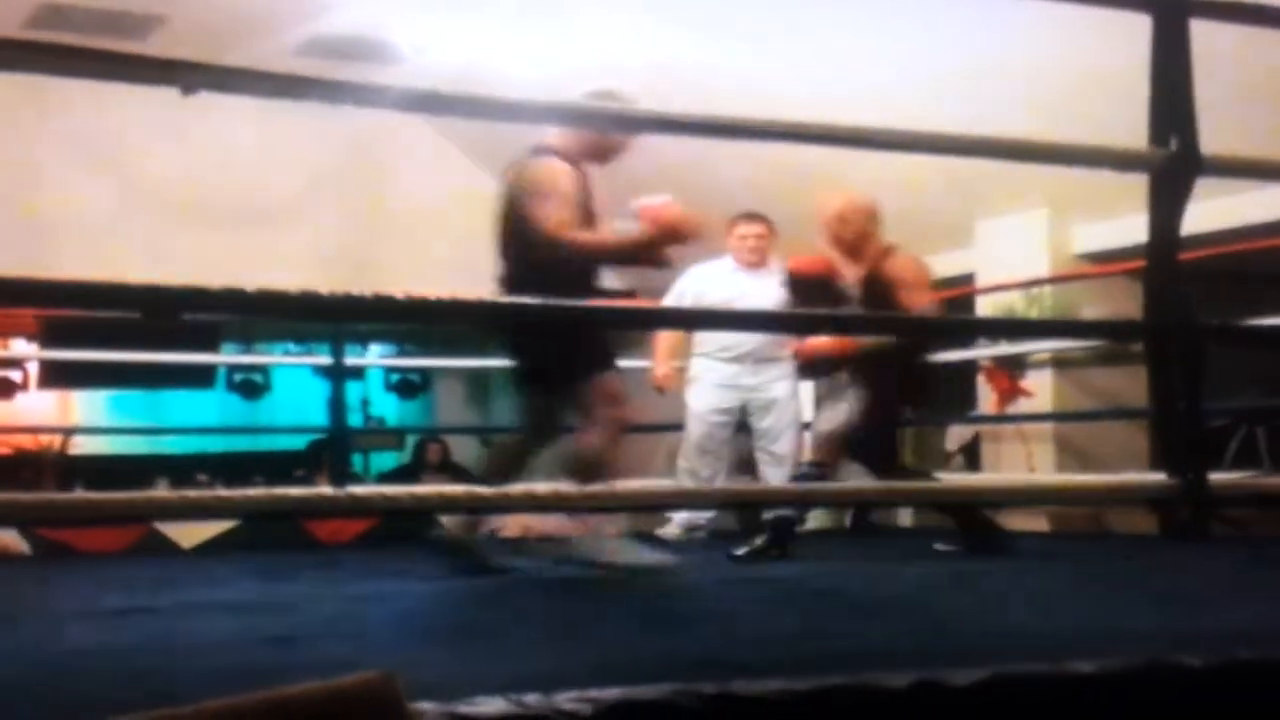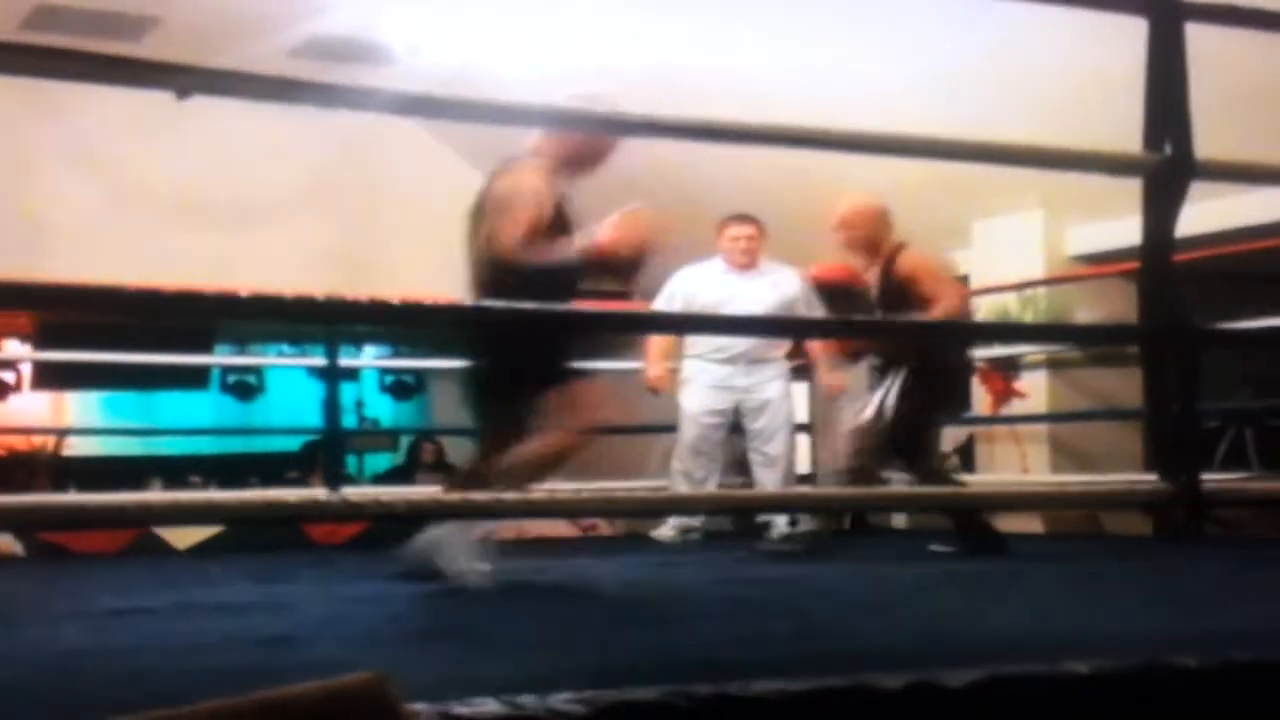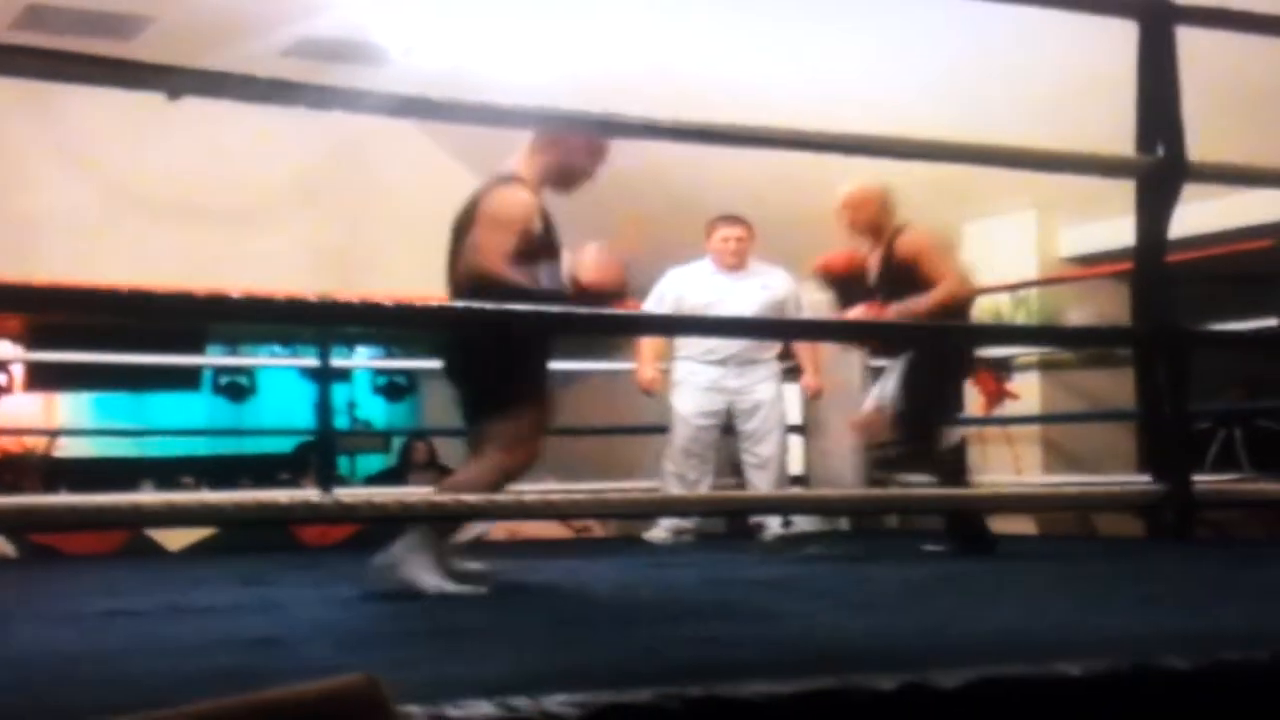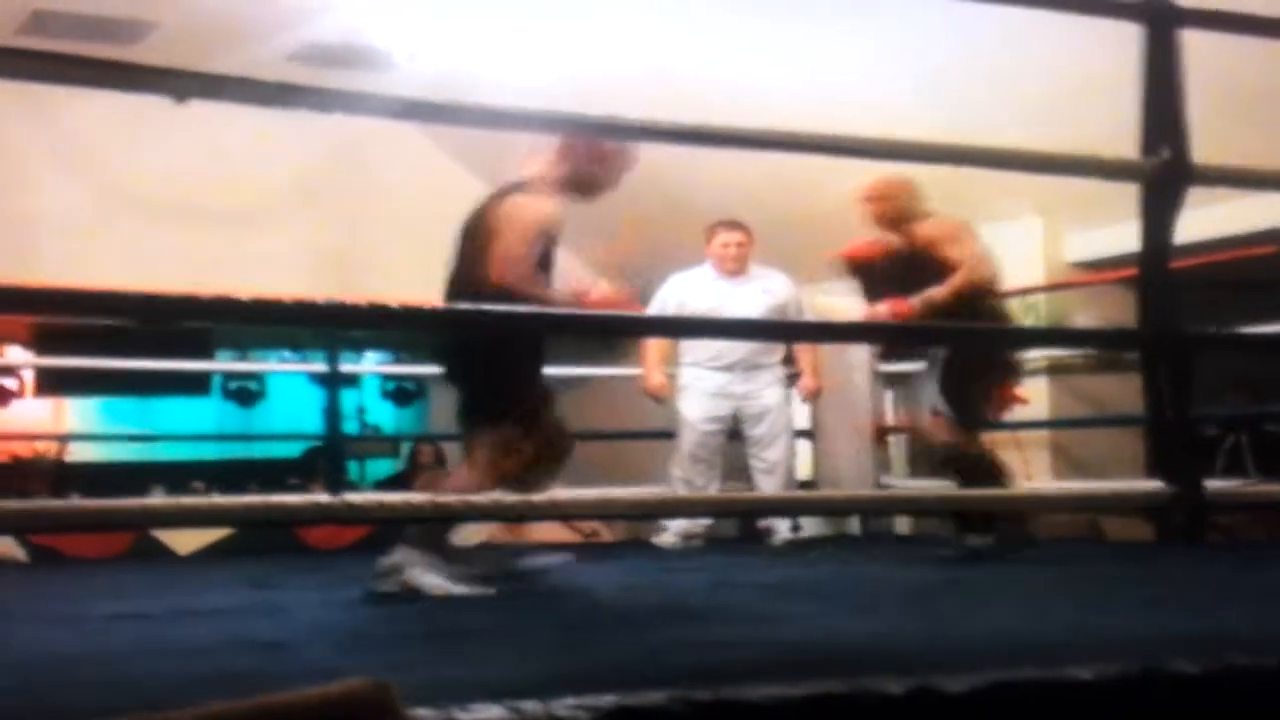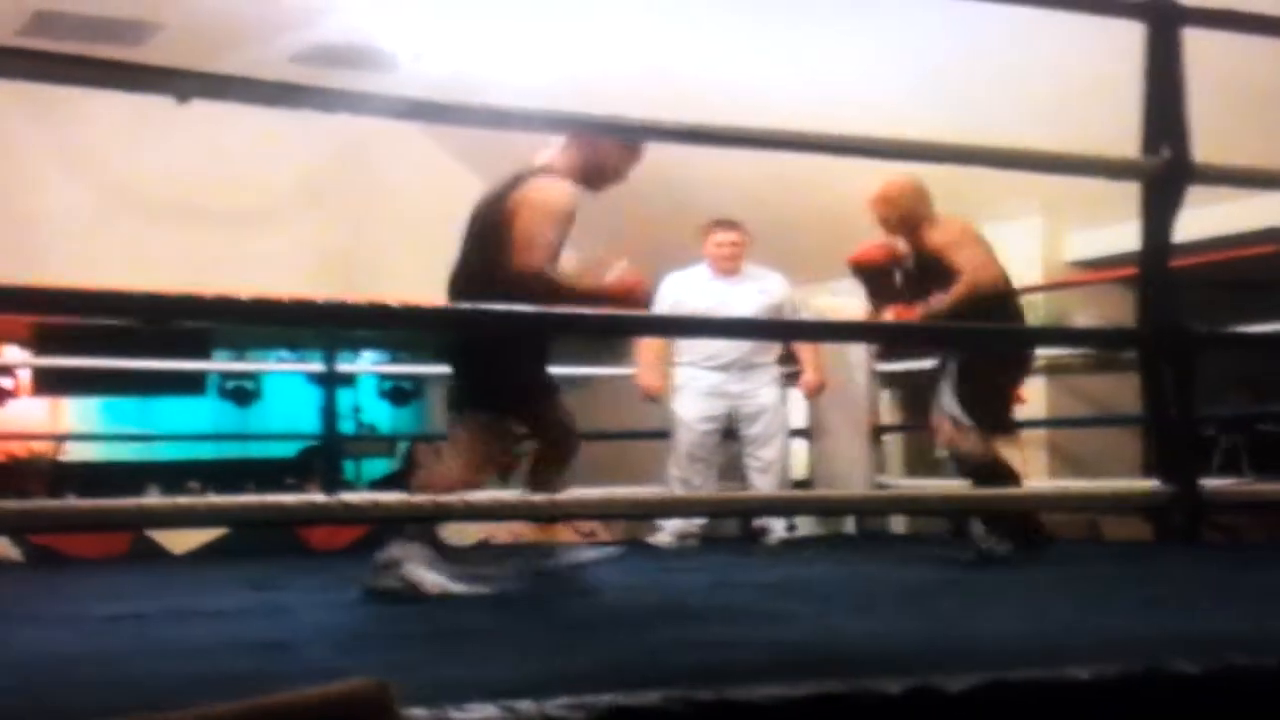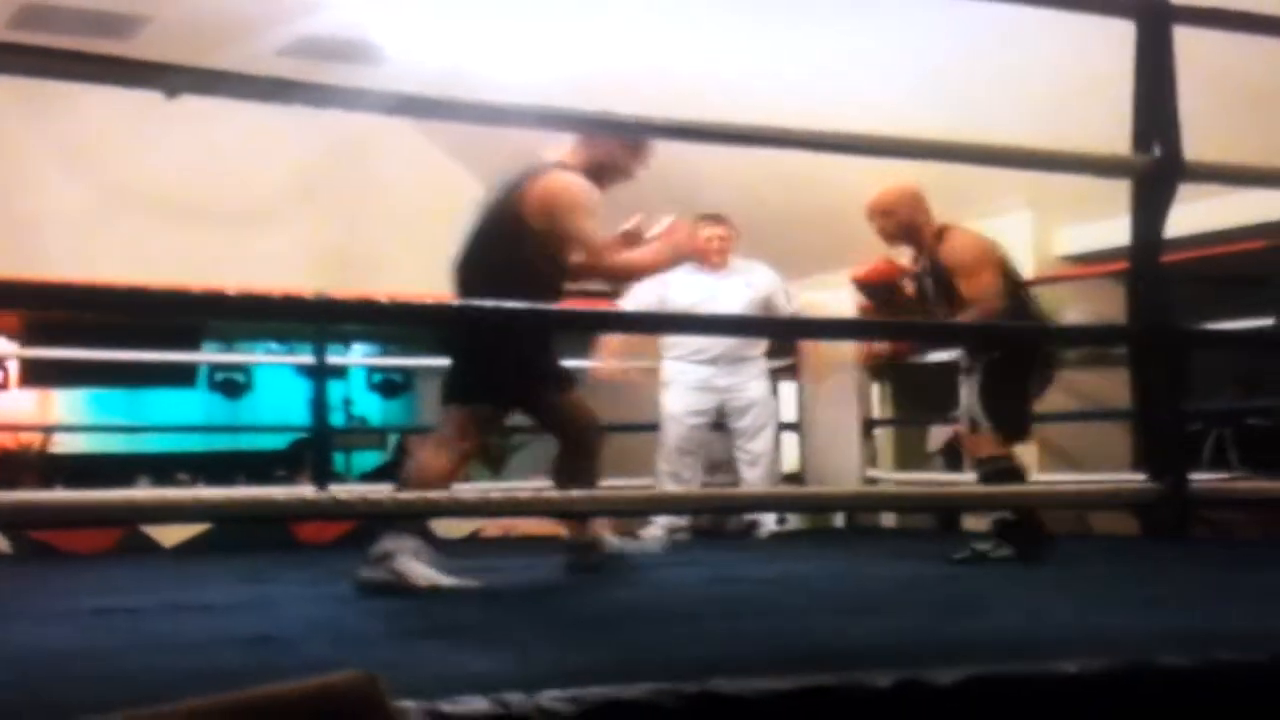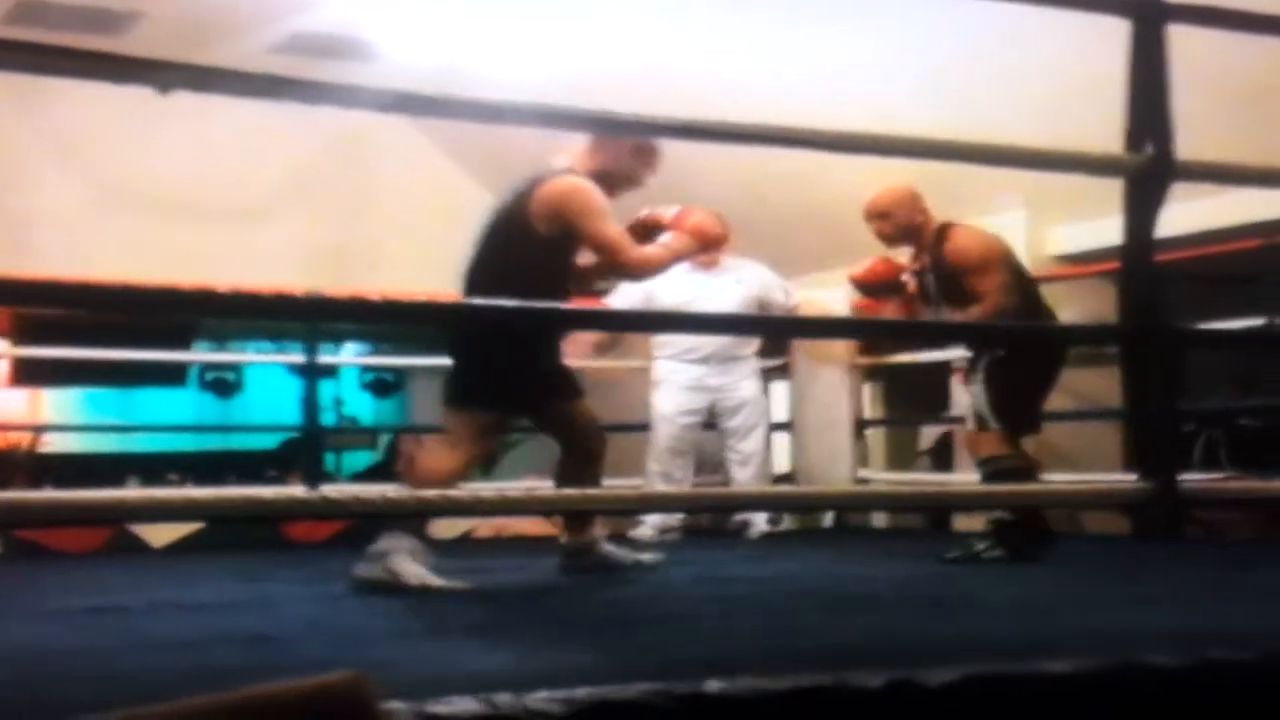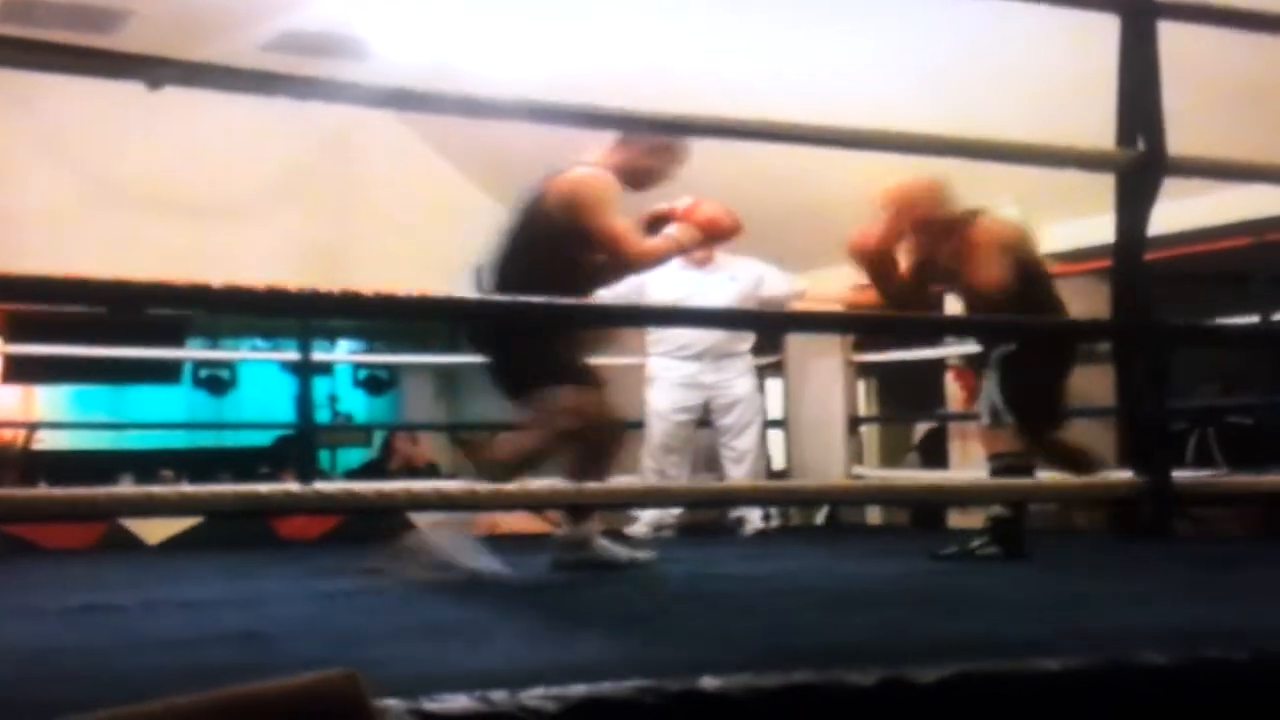
dt=0.1s
person 1, frame 1
left shoulder: (547, 171)
right shoulder: (550, 172)
left elbow: (565, 246)
right elbow: (559, 240)
left wrist: (638, 245)
right wrist: (642, 234)
left hip: (545, 316)
right hip: (555, 315)
left knee: (537, 426)
right knee: (609, 411)
right ankle: (590, 530)
person 1, frame 2
left shoulder: (534, 181)
right shoulder: (526, 180)
right elbow: (498, 252)
left wrist: (598, 250)
right wrist: (587, 250)
left hip: (515, 332)
right hip: (521, 332)
left knee: (499, 449)
right knee: (577, 421)
left ankle: (452, 533)
right ankle: (462, 528)
person 1, frame 3
left shoulder: (515, 200)
right shoulder: (516, 202)
right elbow: (481, 270)
left wrist: (574, 282)
right wrist: (568, 284)
left hip: (497, 347)
right hip: (497, 347)
left knee: (492, 456)
right knee: (507, 454)
left ankle: (431, 550)
right ankle: (412, 550)
person 1, frame 4
left shoulder: (521, 199)
right shoulder: (537, 206)
right elbow: (501, 281)
left wrist: (568, 303)
right wrist: (577, 305)
left hip: (494, 346)
right hip: (493, 347)
left knee: (552, 442)
right knee: (491, 461)
right ankle: (407, 559)
person 1, frame 5
left shoulder: (531, 186)
right shoulder: (554, 191)
right elbow: (529, 269)
left wrist: (586, 293)
right wrist: (602, 292)
left hip: (500, 337)
right hip: (496, 337)
left knee: (560, 435)
right knee: (476, 448)
left ankle: (548, 541)
right ankle: (406, 554)
person 1, frame 6
left shoulder: (540, 185)
right shoulder: (567, 187)
right elbow: (608, 267)
left wrist: (626, 245)
right wrist: (664, 250)
left hip: (512, 336)
right hip: (497, 333)
left knee: (582, 428)
right knee: (458, 438)
left ankle: (586, 538)
right ankle: (396, 547)
person 1, frame 7
left shoulder: (554, 191)
right shoulder: (575, 191)
right elbow: (630, 263)
left wrist: (637, 234)
right wrist: (684, 242)
left hip: (518, 339)
right hip: (502, 337)
left knee: (586, 436)
right knee: (467, 441)
left ankle: (583, 544)
right ankle: (394, 547)
person 1, frame 8
left shoulder: (590, 186)
right shoulder: (588, 184)
left elbow: (585, 269)
right elbow: (633, 254)
left wrist: (656, 228)
right wrist: (685, 232)
left hip: (540, 331)
right hip: (519, 329)
left knee: (599, 425)
right knee: (566, 419)
left ankle: (579, 537)
person 2, frame 1
left shoulder: (897, 265)
right shoulder: (842, 268)
left elbow: (925, 321)
left wrist: (853, 344)
left hip: (886, 373)
right hip: (865, 371)
left knee: (826, 441)
right knee: (885, 465)
left ankle: (778, 535)
right ankle: (979, 529)
person 2, frame 2
left shoulder: (911, 261)
right shoulder: (865, 271)
left elbow: (954, 309)
left hip: (926, 367)
right hip: (907, 369)
left knee: (865, 437)
right knee: (916, 460)
right ankle: (977, 532)
person 2, frame 3
left shoulder: (913, 242)
right shoulder: (869, 256)
left elbow: (960, 288)
right elbow: (863, 312)
left wrist: (895, 314)
right wrist: (846, 290)
left hip: (934, 350)
right hip: (916, 354)
left knee: (875, 421)
right knee: (927, 445)
right ankle: (969, 531)
person 2, frame 4
left shoulder: (934, 230)
right shoulder: (898, 247)
left elbow: (981, 273)
right elbow: (895, 306)
left wrist: (924, 302)
right wrist: (872, 277)
left hip: (969, 340)
right hip: (959, 344)
left knee: (939, 424)
right knee: (956, 433)
left ankle: (983, 519)
right ankle: (983, 519)
person 2, frame 5
left shoulder: (945, 235)
right shoulder: (907, 251)
left elbow: (986, 279)
right elbow: (904, 311)
left wrist: (928, 310)
right wrist: (882, 283)
left hip: (985, 341)
right hip: (971, 346)
left knee: (959, 433)
right knee: (962, 434)
left ankle: (1016, 526)
right ankle: (1010, 525)
person 2, frame 6
left shoulder: (958, 247)
right shoulder: (921, 262)
left elbow: (991, 308)
right elbow: (934, 317)
left hip: (1015, 347)
right hip: (998, 351)
left knee: (979, 434)
right knee: (981, 437)
left ankle: (1018, 533)
right ankle: (1024, 528)
person 2, frame 7
left shoulder: (965, 244)
right shoulder: (920, 261)
left elbow: (1002, 304)
right elbow: (928, 313)
right wrist: (895, 297)
left hip: (1022, 343)
right hip: (1003, 348)
left knee: (985, 433)
right knee: (994, 437)
left ankle: (1015, 533)
right ankle: (1029, 527)
person 2, frame 8
left shoulder: (989, 232)
right shoulder: (926, 246)
left elbow: (993, 288)
right elbow: (902, 302)
left wrist: (943, 255)
right wrist: (879, 266)
left hip: (1035, 336)
right hip: (1010, 341)
left knee: (998, 427)
right knee: (1031, 433)
left ankle: (1004, 533)
person 3, frame 1
left shoulder: (791, 278)
right shoulder: (702, 276)
right wrist: (662, 361)
left hip: (774, 374)
right hip: (715, 373)
left knee: (780, 448)
right knee: (702, 444)
left ankle: (782, 515)
right ankle: (690, 517)
person 3, frame 2
left shoulder: (788, 279)
right shoulder: (690, 277)
left wrist: (825, 370)
right wrist: (656, 363)
left hip: (766, 374)
right hip: (708, 374)
left knee: (773, 449)
right knee: (695, 447)
left ankle: (778, 518)
right ankle: (685, 518)
person 3, frame 3
left shoulder: (777, 280)
right shoulder: (679, 278)
left wrist: (810, 371)
right wrist: (647, 365)
left hip: (758, 375)
right hip: (699, 375)
left knee: (765, 451)
right knee: (687, 449)
left ankle: (771, 520)
right ankle: (677, 520)
person 3, frame 4
left shoulder: (778, 283)
right shoulder: (682, 283)
left wrist: (808, 373)
right wrist: (654, 370)
left hip: (763, 380)
right hip: (704, 380)
left knee: (773, 455)
right knee: (694, 453)
left ankle: (779, 524)
right ankle: (686, 524)
person 3, frame 5
left shoulder: (773, 283)
right shoulder: (678, 284)
left wrist: (811, 368)
right wrist: (648, 370)
left hip: (758, 379)
right hip: (700, 380)
left knee: (768, 455)
right knee: (691, 452)
left ankle: (775, 523)
right ankle: (682, 524)
person 3, frame 6
left shoulder: (759, 275)
right shoulder: (665, 279)
left elbow: (790, 315)
right wrist: (608, 353)
left hip: (746, 374)
right hip: (688, 375)
left knee: (757, 448)
right knee: (678, 447)
left ankle: (765, 516)
right ankle: (671, 518)
person 3, frame 7
left shoulder: (753, 273)
right shoulder: (656, 276)
left elbow: (791, 307)
right elbow: (613, 311)
left hip: (737, 373)
right hip: (679, 374)
left knee: (749, 447)
right knee: (670, 447)
left ankle: (756, 517)
right ankle: (662, 519)
person 3, frame 8
left shoulder: (747, 270)
right shoulder: (649, 275)
left elbow: (795, 290)
right elbow: (603, 300)
left hip: (732, 370)
right hip: (674, 372)
left knee: (744, 445)
right knee: (664, 444)
left ankle: (752, 514)
right ankle: (657, 516)
